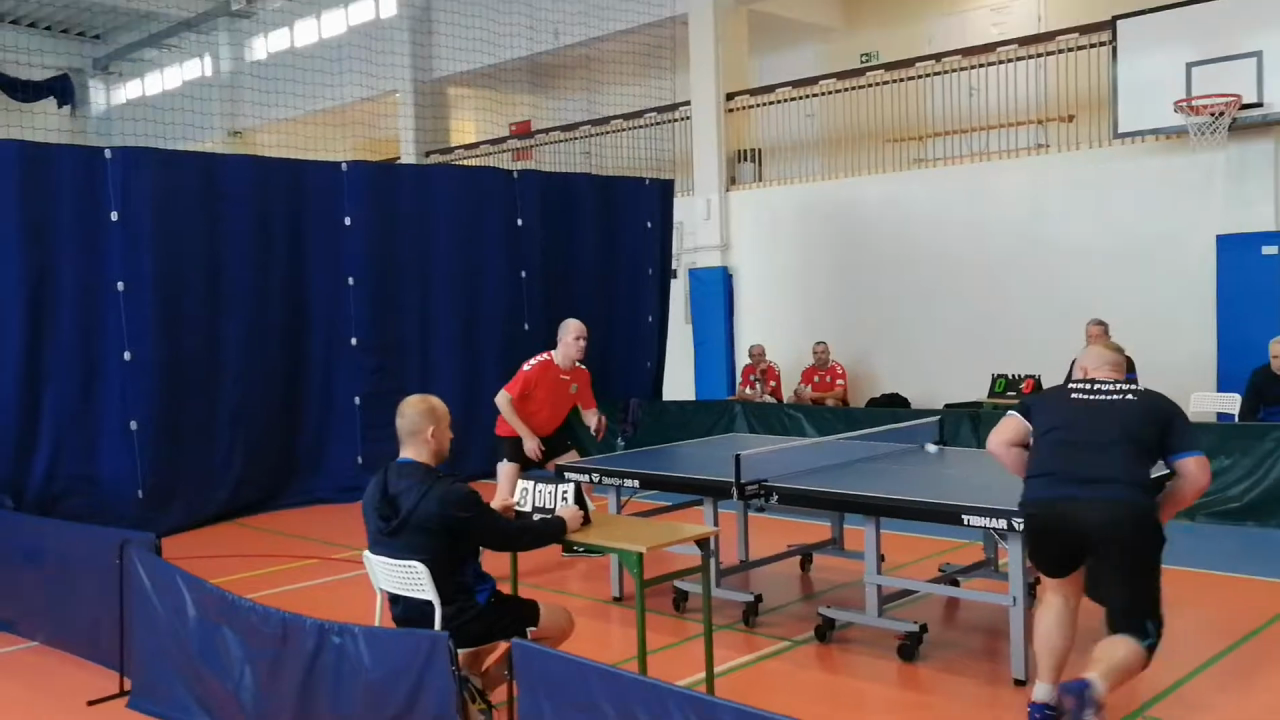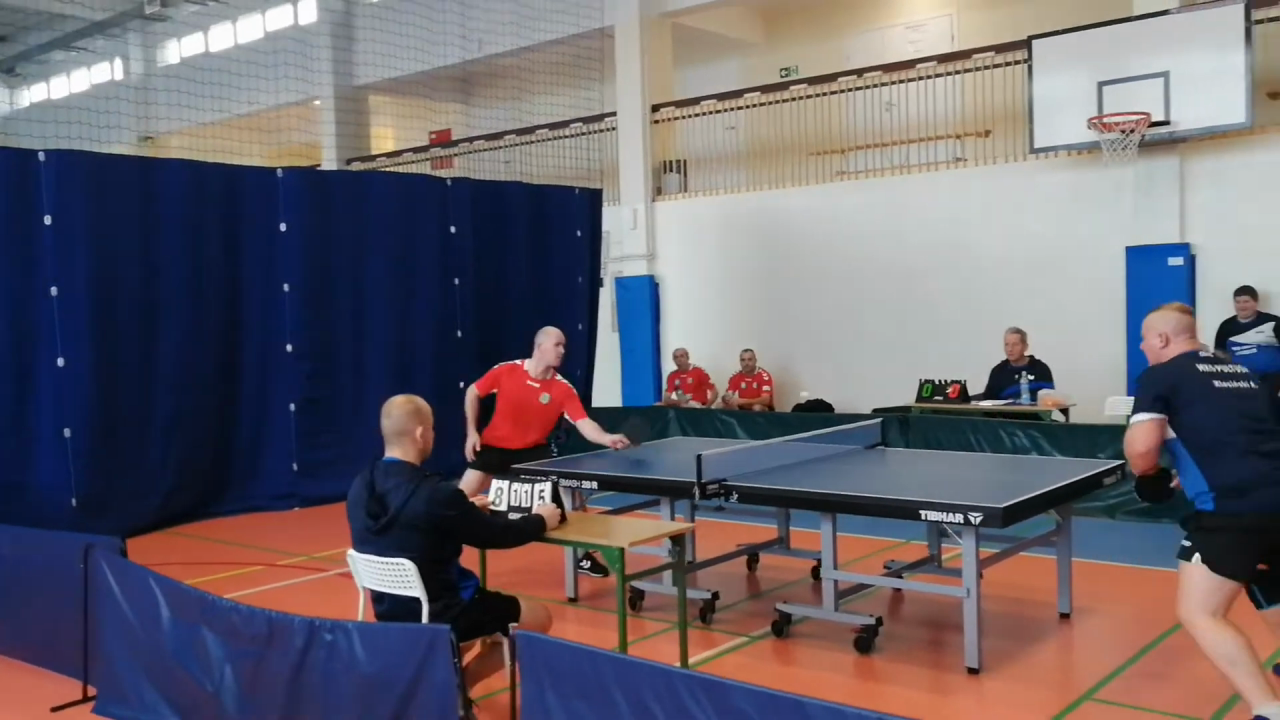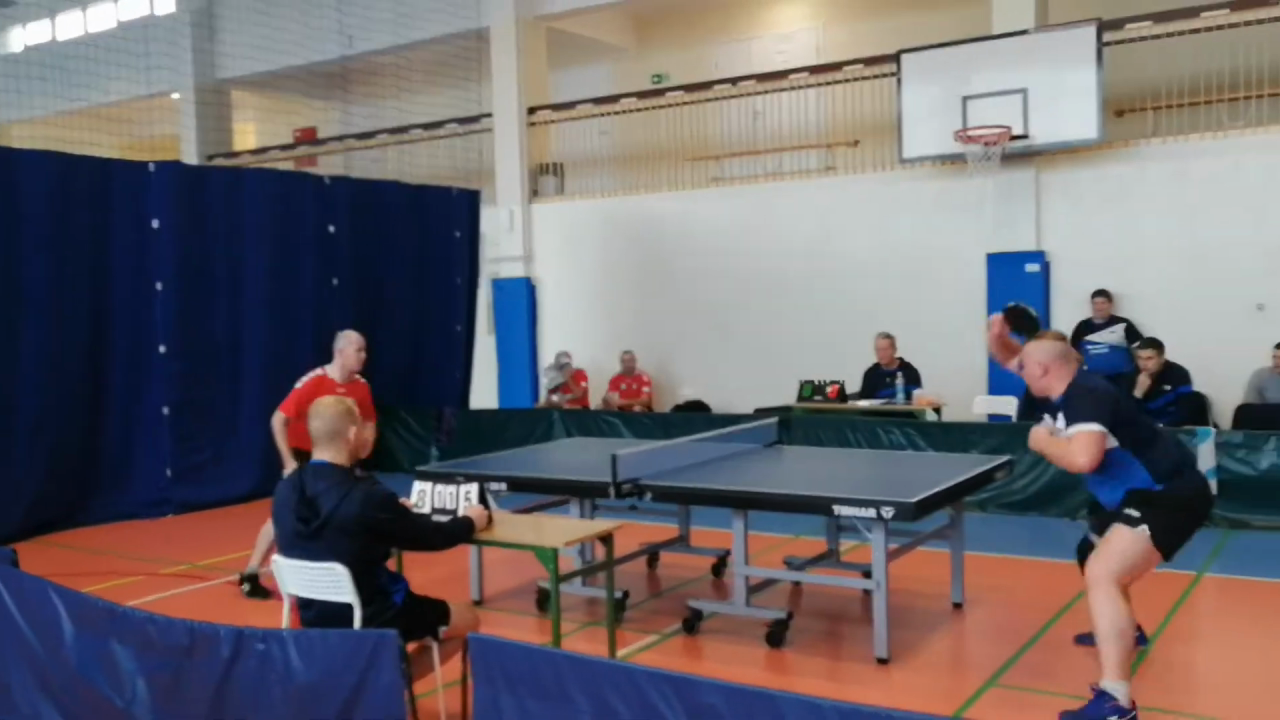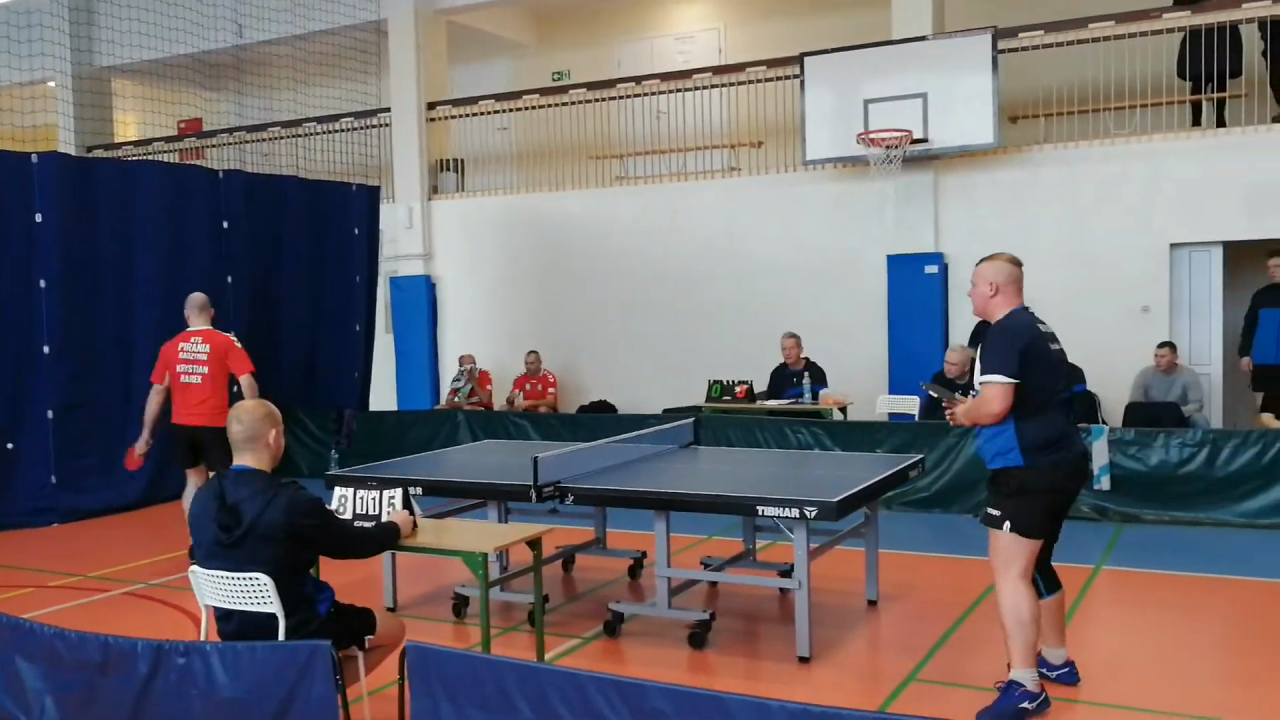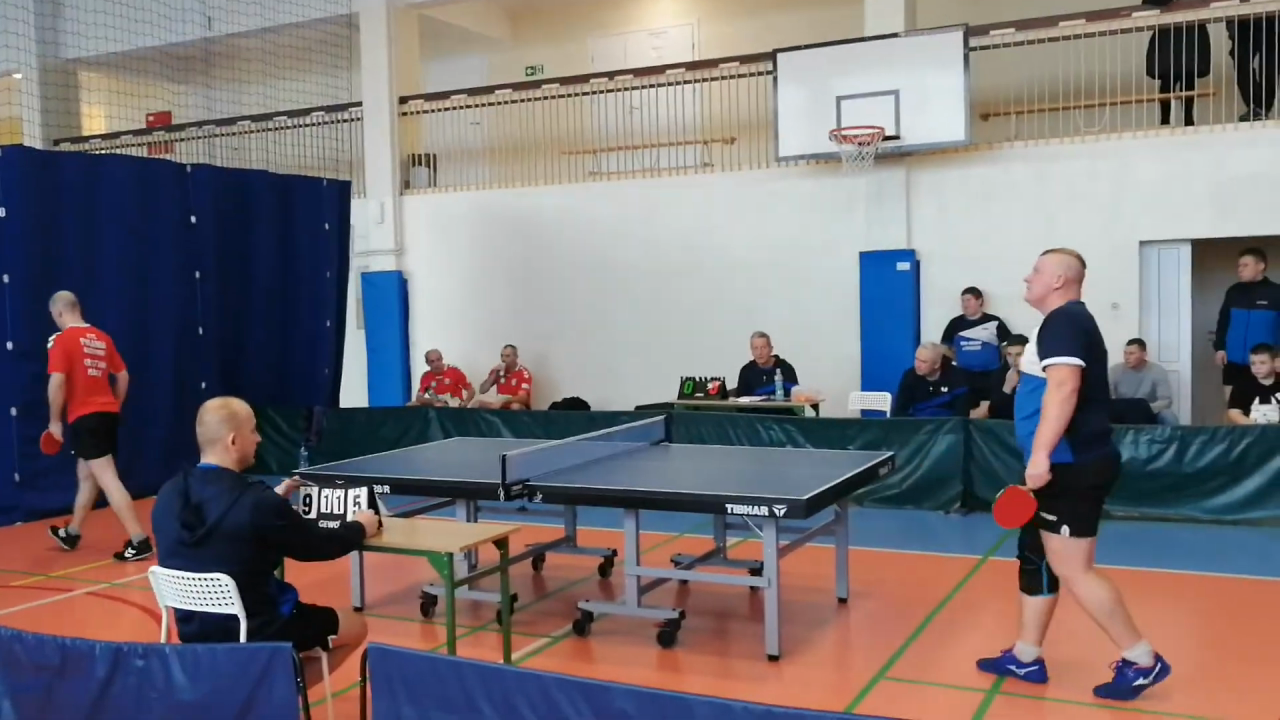
dt=0.7s
person 1, frame 1
left shoulder: (1049, 397)
right shoulder: (1159, 404)
left elbow: (998, 444)
right elbow: (1197, 476)
right wrist: (1155, 514)
left hip: (1043, 505)
right hip: (1119, 512)
left knee: (1059, 595)
right knee: (1136, 634)
person 1, frame 2
left shoulder: (1159, 377)
right shoulder: (1242, 373)
left elbow: (1140, 450)
left wrist: (1148, 468)
left hip: (1236, 510)
left knee: (1199, 613)
person 1, frame 3
left shoulder: (1088, 396)
right shoulder: (1071, 386)
left elbow: (1083, 459)
right elbow: (1011, 359)
left wrist: (1042, 441)
right wrist: (999, 339)
left hip: (1172, 496)
right hip: (1141, 492)
left knee: (1104, 574)
right knee: (1094, 554)
right ankle: (1123, 630)
person 1, frame 4
left shoulder: (1004, 333)
right shoulder: (1036, 329)
left elbow: (995, 405)
left wrist: (964, 414)
right wrist: (974, 408)
left hip: (1029, 471)
right hip: (1058, 462)
left knee: (1010, 574)
right knee: (1033, 566)
right ankle: (1056, 660)
person 1, frame 5
left shoulder: (1064, 321)
right shoulder: (1068, 322)
left elbow: (1063, 389)
left wrist: (1040, 455)
right wrist: (1046, 457)
left hip: (1070, 466)
right hip: (1067, 463)
left knee: (1071, 568)
right knee: (1034, 558)
left ankle: (1141, 659)
right ankle: (1026, 656)
person 2, frame 1
left shoulder: (378, 488)
right shoulder: (447, 494)
right elbow: (511, 537)
left wrist: (485, 513)
right wrist: (561, 523)
left hip: (410, 611)
right hip: (450, 618)
left knee: (497, 603)
right knee: (560, 622)
left ankle: (468, 680)
right ankle: (473, 690)
person 2, frame 2
left shoulder: (361, 487)
right shoulder: (434, 493)
right elbow: (495, 535)
left wrist: (465, 510)
right wrist: (540, 521)
left hip: (391, 608)
right hip: (438, 613)
left knee: (482, 600)
right knee: (539, 617)
person 2, frame 3
left shoulder: (286, 491)
right shoulder: (366, 496)
right elbow: (427, 538)
left wrist: (392, 513)
right wrist: (469, 523)
left hip: (315, 615)
right hip: (368, 617)
right knee: (466, 620)
person 2, frame 4
left shoulder: (204, 498)
right shoulder: (290, 502)
right elbow: (353, 544)
left wrist: (317, 518)
right wrist: (394, 528)
right hip: (293, 631)
right knee: (393, 628)
person 2, frame 5
left shoulder: (169, 494)
right shoulder: (257, 502)
right elbow: (318, 546)
right wrist: (359, 528)
right hip: (253, 632)
right knee: (355, 626)
person 3, frame 1
left shoulder: (582, 374)
right shoulder: (537, 366)
left elbow: (588, 410)
right elbow: (502, 399)
left wrist: (595, 421)
right wrist: (527, 436)
left hip: (549, 435)
right hip: (515, 435)
right knee: (505, 498)
left ankle: (575, 542)
person 3, frame 2
left shoulder: (563, 389)
right shoulder: (505, 371)
left elbow: (584, 423)
right elbow: (472, 393)
left wrist: (608, 439)
right wrist: (472, 431)
left hip: (534, 450)
right hip: (494, 446)
left ankle: (582, 555)
person 3, frame 3
left shoulder: (360, 387)
right shoulder: (312, 382)
left elbow: (369, 422)
right elbow: (278, 419)
right wrist: (289, 461)
right hip: (300, 452)
right ankle: (250, 573)
person 3, frame 4
left shoulder: (171, 347)
right shoulder: (227, 342)
left elbow: (156, 393)
right elbow: (247, 383)
left wrist: (145, 434)
left hip: (181, 425)
right hip: (215, 425)
left knee: (194, 481)
person 3, frame 5
left shoulder: (60, 340)
right shoulder: (103, 338)
left elbow: (56, 383)
right elbow: (123, 376)
left wrist: (55, 420)
left hip: (84, 417)
right hip: (108, 414)
left knee: (108, 480)
right knee: (85, 474)
left ankle: (139, 540)
right ankle: (72, 532)
